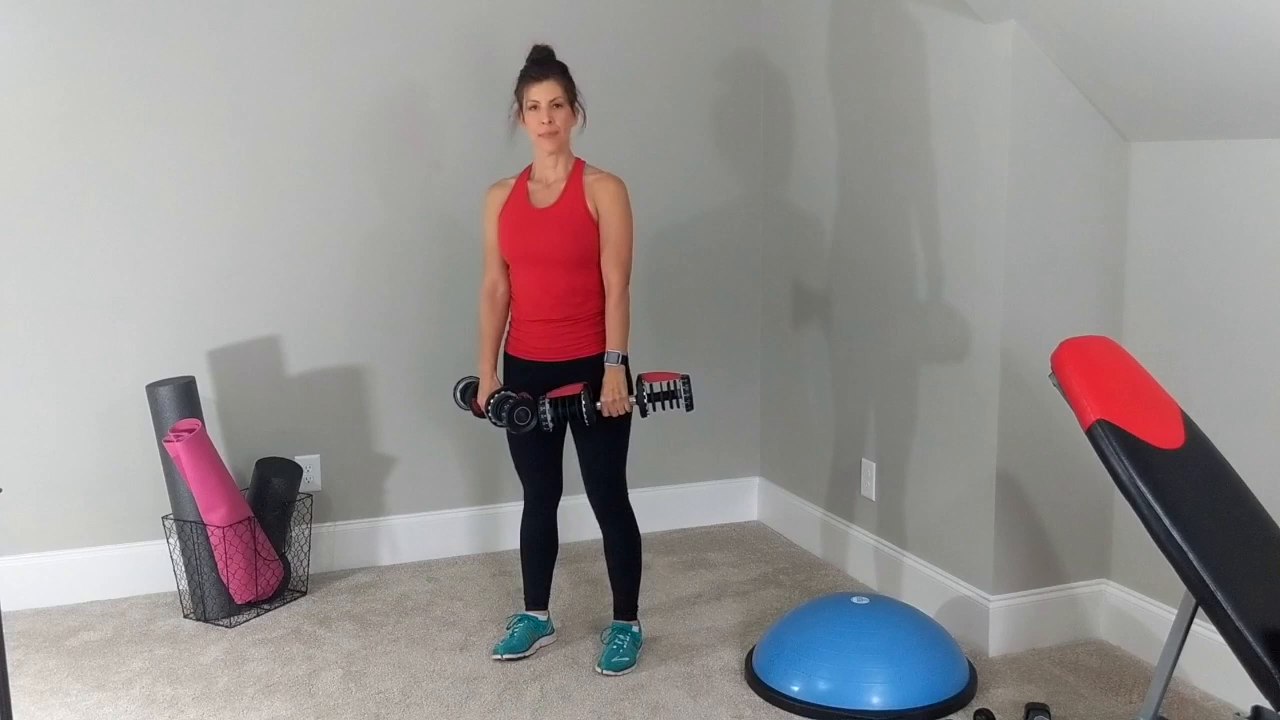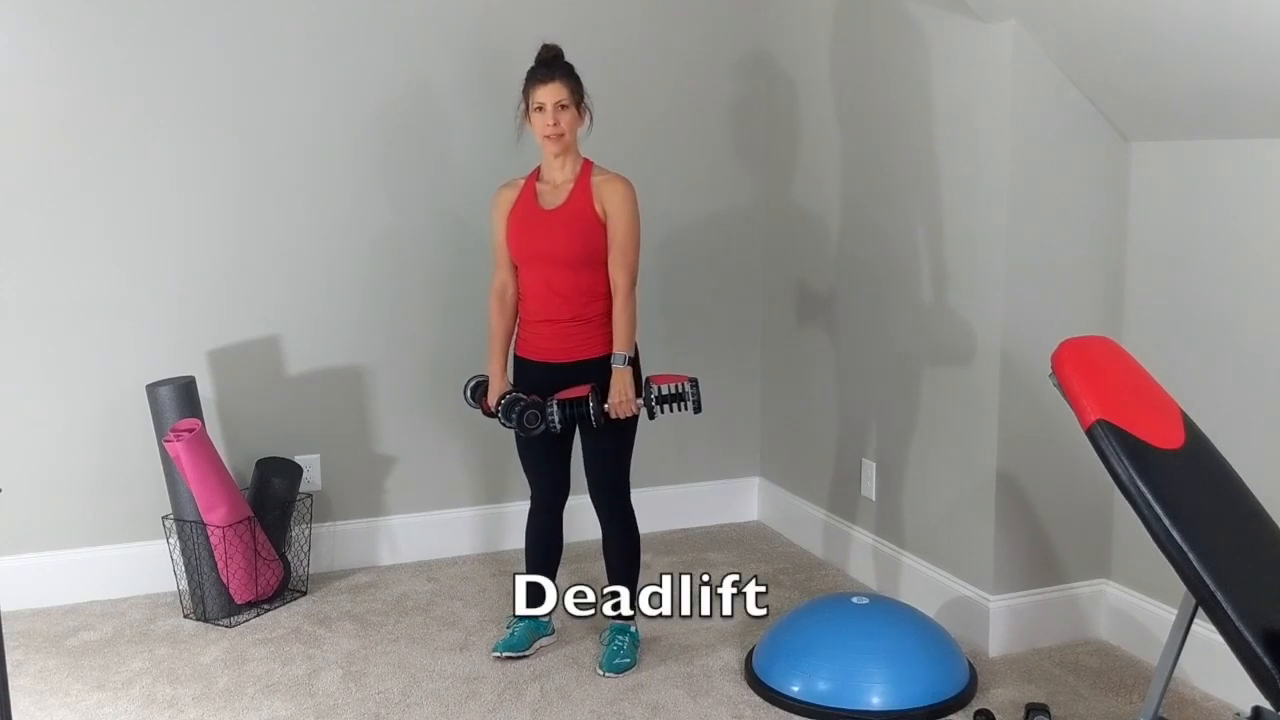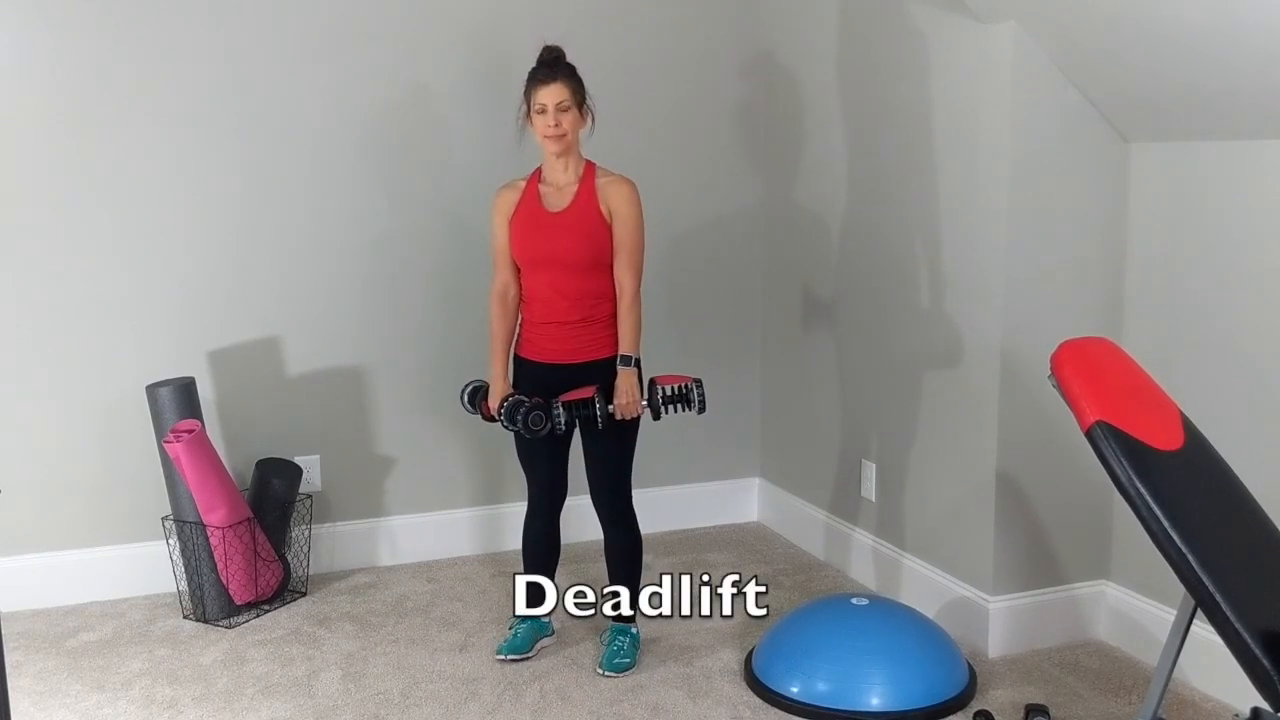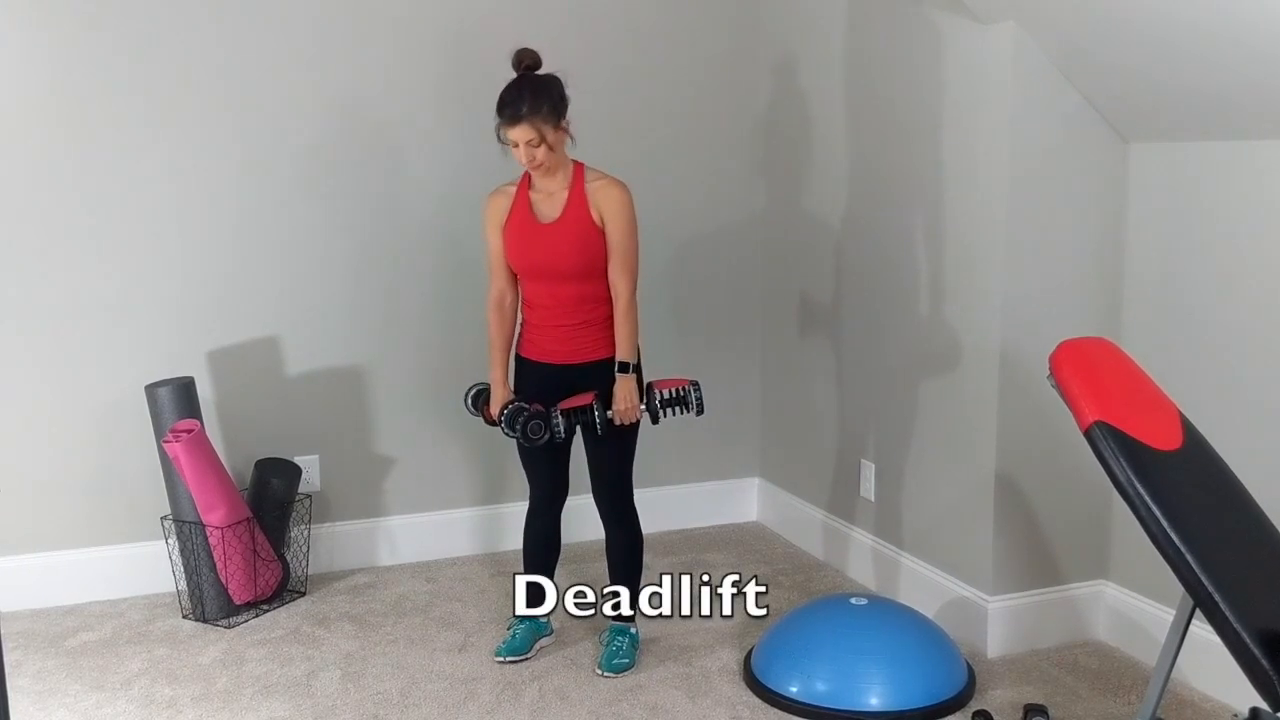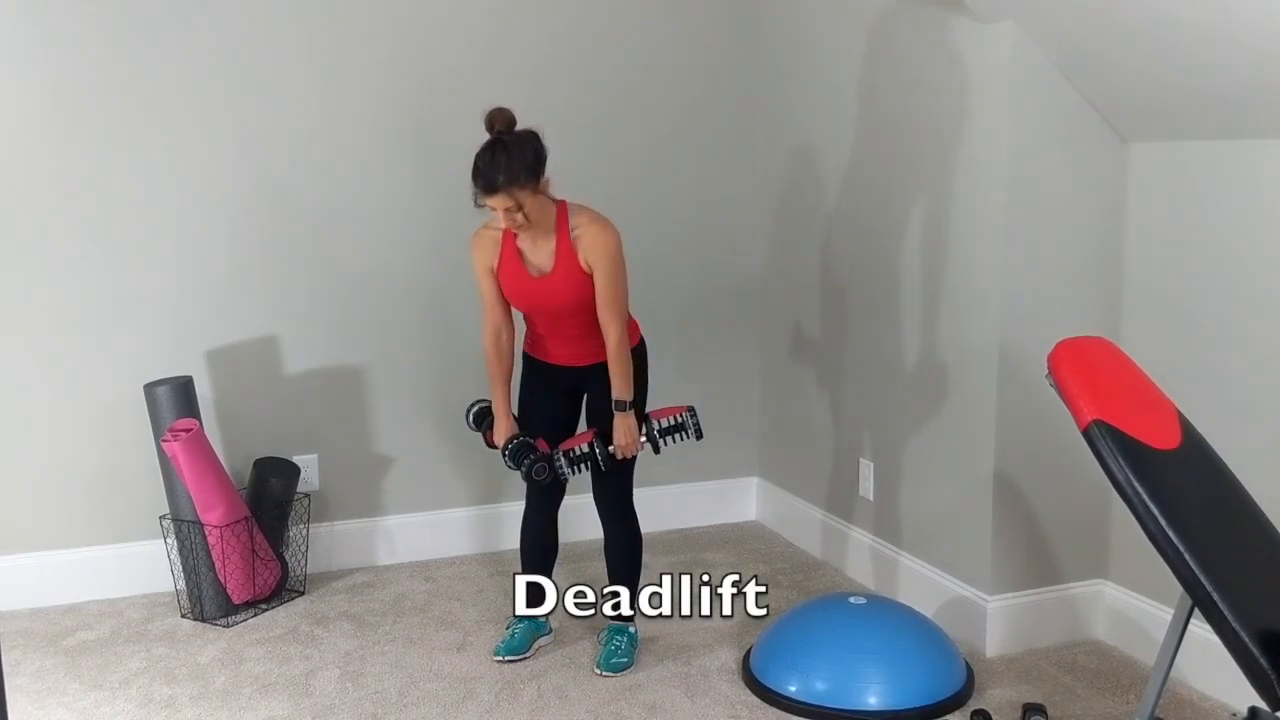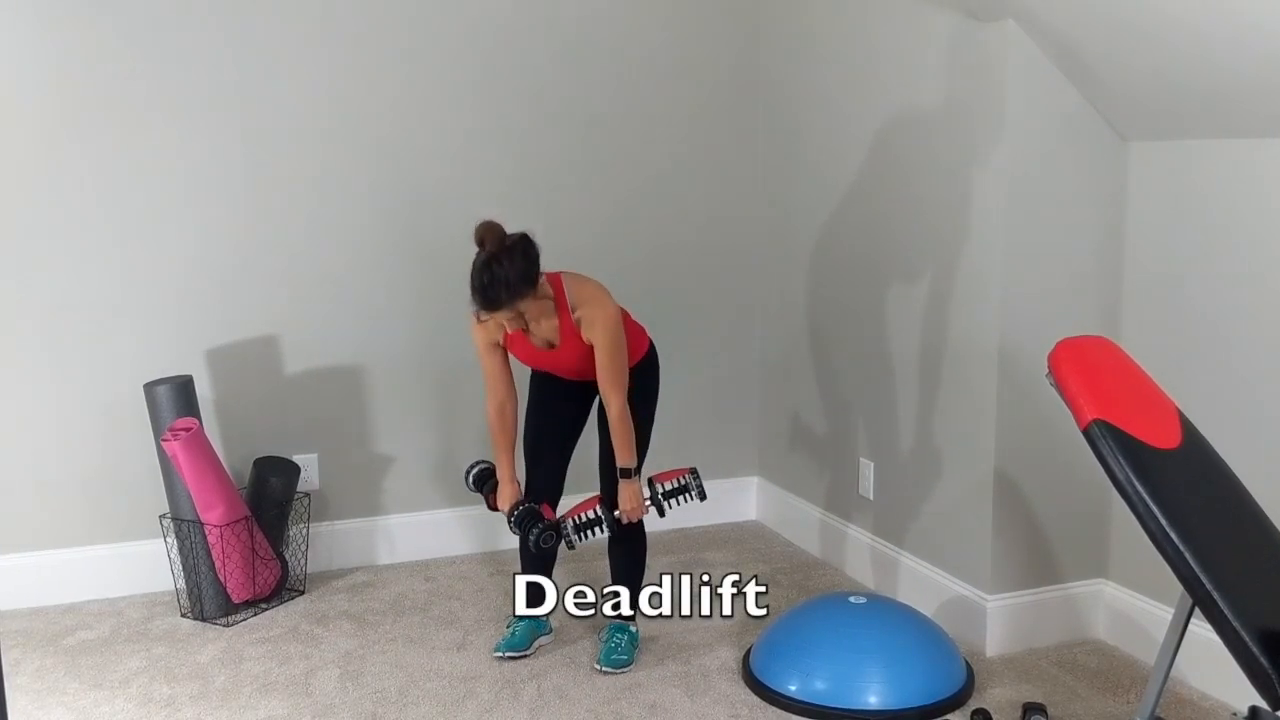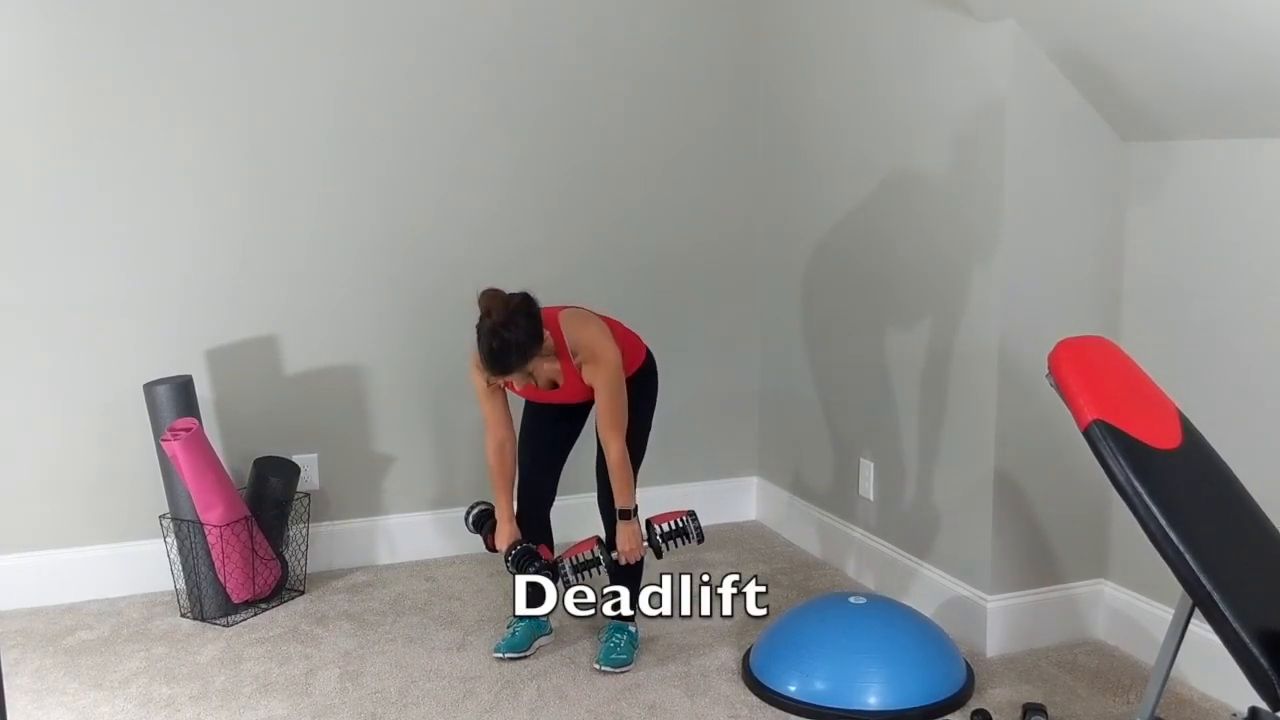
dt=0.7s
person 1, frame 1
left shoulder: (603, 189)
right shoulder: (500, 196)
left elbow: (615, 286)
right elbow: (494, 288)
left wrist: (615, 366)
right wrist: (486, 370)
left hip: (590, 366)
right hip: (526, 368)
left knee: (607, 496)
right knee: (538, 496)
left ankle: (625, 622)
right ankle: (535, 614)
person 1, frame 2
left shoulder: (611, 190)
right shoulder: (509, 197)
left elbow: (622, 287)
right elbow: (504, 288)
left wrist: (622, 368)
right wrist: (497, 371)
left hip: (599, 366)
right hip: (535, 369)
left knee: (610, 496)
right knee: (544, 495)
left ankle: (623, 624)
right ankle: (536, 615)
person 1, frame 3
left shoulder: (616, 192)
right shoulder: (510, 199)
left elbow: (628, 288)
right elbow: (505, 291)
left wrist: (628, 368)
right wrist: (498, 374)
left hip: (602, 368)
right hip: (535, 370)
left knee: (612, 499)
right knee: (542, 497)
left ankle: (624, 624)
right ankle: (535, 615)
person 1, frame 4
left shoulder: (607, 194)
right shoulder: (501, 204)
left elbow: (623, 293)
right elbow: (502, 296)
left wrist: (625, 374)
right wrist: (498, 379)
left hip: (602, 368)
right hip: (537, 370)
left knee: (613, 499)
right knee: (544, 497)
left ankle: (623, 625)
right ankle: (534, 616)
person 1, frame 5
left shoulder: (593, 234)
right shoulder: (486, 245)
left elbow: (614, 331)
right elbow: (497, 333)
left wrist: (623, 410)
right wrist: (502, 412)
left hip: (609, 364)
right hip: (546, 368)
left knee: (611, 498)
right knee: (540, 495)
left ankle: (622, 624)
right ankle: (533, 616)
person 1, frame 6
left shoulder: (592, 306)
right shoulder: (489, 321)
left elbow: (614, 402)
right elbow: (501, 401)
left wrist: (628, 478)
right wrist: (506, 478)
left hip: (630, 373)
right hip: (555, 379)
left knee: (617, 504)
right knee: (537, 495)
left ankle: (623, 623)
right ankle: (532, 617)
person 1, frame 7
left shoulder: (594, 346)
right shoulder: (487, 362)
left elbow: (614, 443)
right elbow: (500, 440)
left wrist: (627, 519)
right wrist: (504, 518)
left hip: (630, 376)
right hip: (553, 395)
left knee: (611, 503)
right knee: (531, 497)
left ankle: (622, 622)
right ankle: (533, 616)
